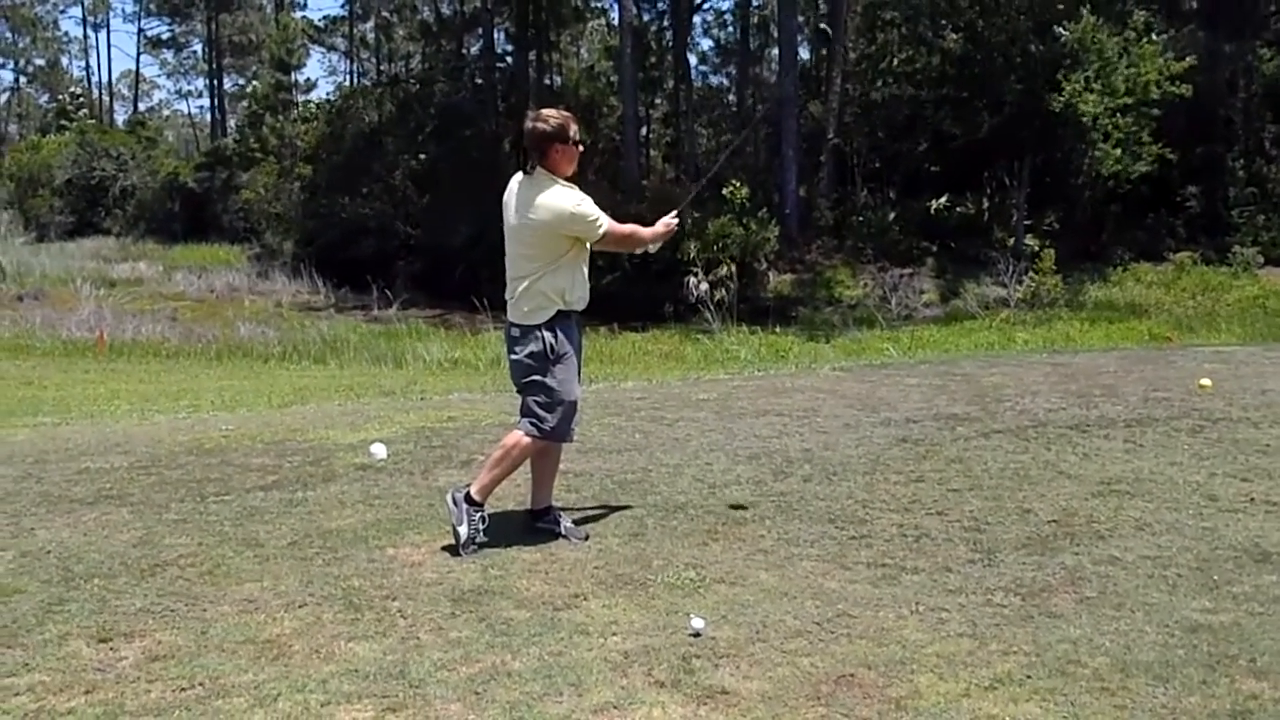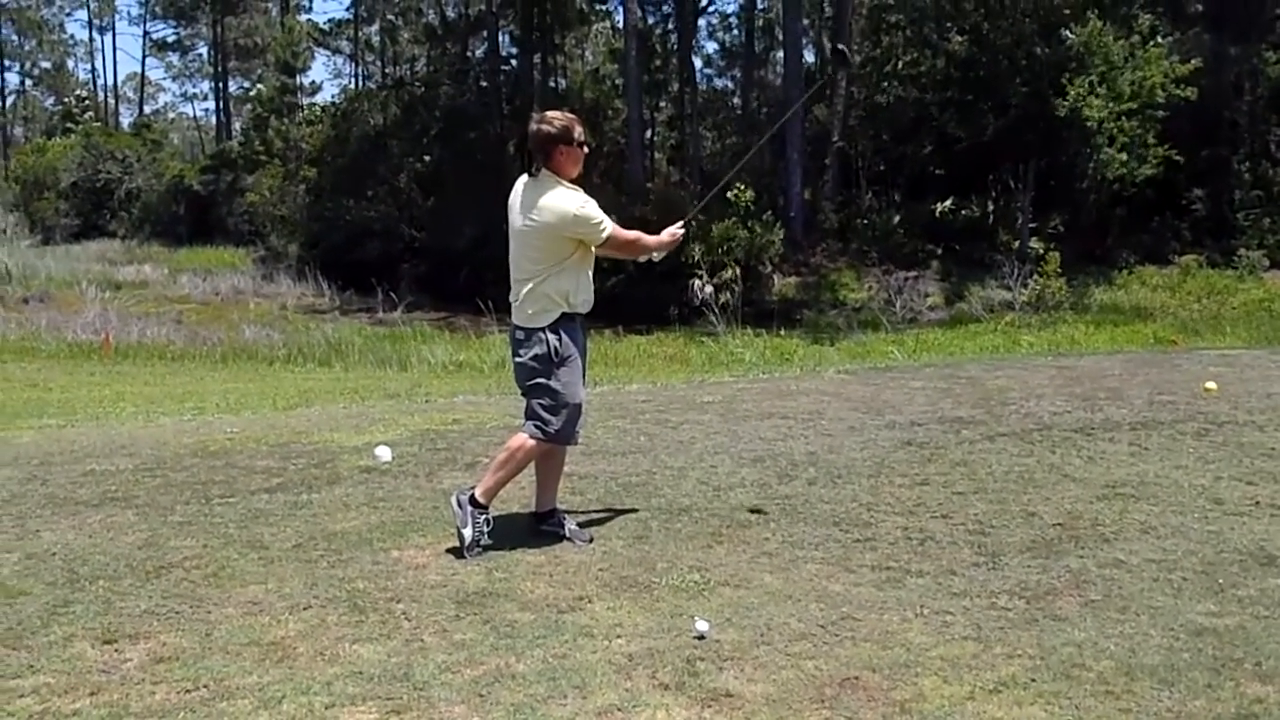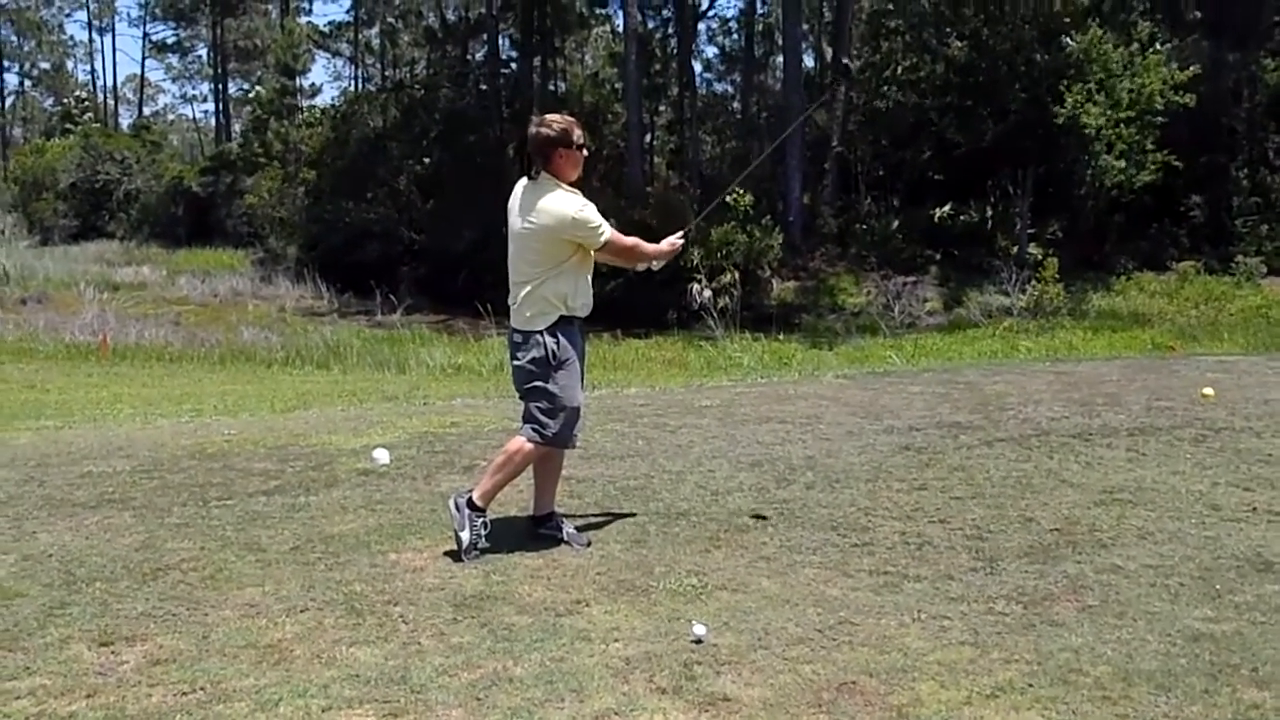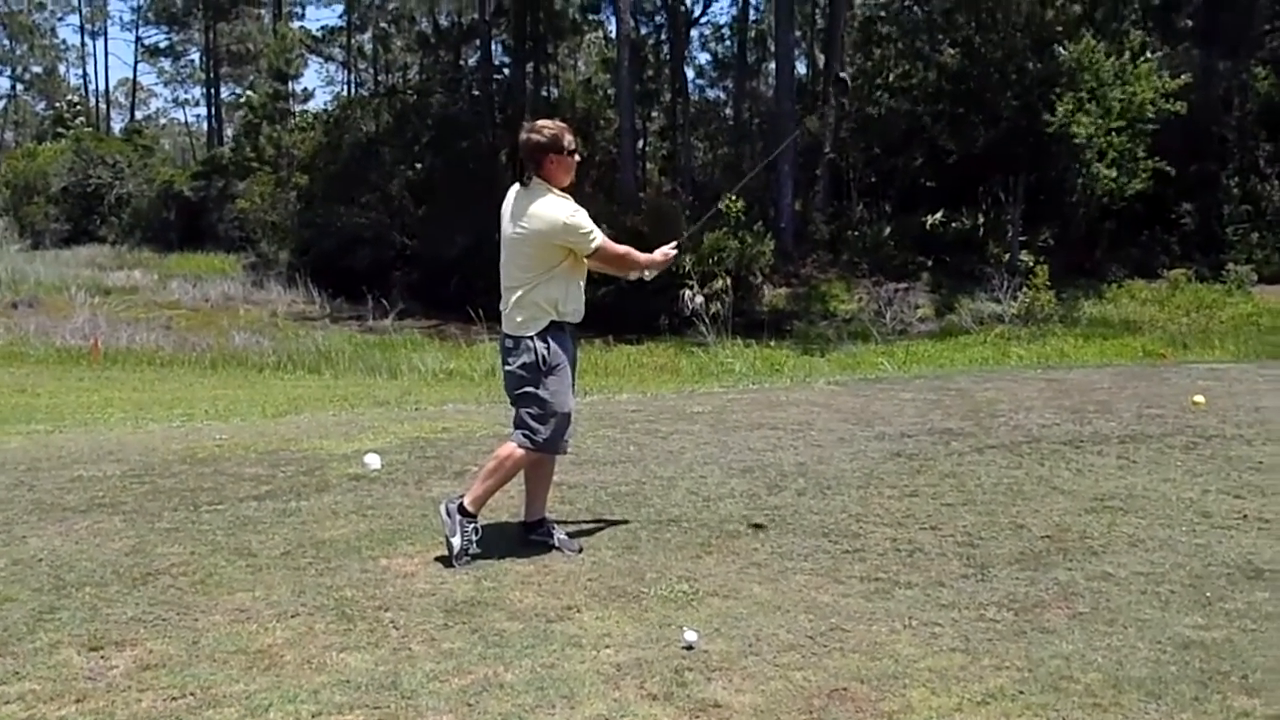
dt=0.1s
person 1, frame 1
left shoulder: (520, 186)
right shoulder: (565, 203)
right elbow: (617, 236)
left wrist: (637, 241)
right wrist: (656, 234)
left hip: (536, 319)
right hip: (546, 326)
left knee: (557, 418)
right knee: (542, 422)
left ankle: (542, 509)
right ankle: (472, 498)
person 1, frame 2
left shoulder: (526, 188)
right shoulder: (569, 205)
right elbow: (620, 241)
left wrist: (641, 247)
right wrist: (661, 243)
left hip: (541, 322)
right hip: (551, 329)
left knee: (561, 421)
right knee: (546, 425)
left ankle: (546, 511)
right ankle: (477, 501)
person 1, frame 3
left shoulder: (526, 191)
right shoulder: (568, 207)
right elbow: (620, 248)
left wrist: (637, 259)
right wrist: (659, 252)
left hip: (543, 325)
right hip: (549, 331)
left knee: (559, 426)
right knee: (544, 429)
left ankle: (544, 515)
right ankle: (474, 504)
person 1, frame 4
left shoulder: (520, 197)
right shoulder: (560, 213)
right elbow: (610, 255)
left wrist: (629, 267)
right wrist: (651, 262)
left hip: (536, 331)
right hip: (540, 337)
left knee: (550, 431)
right knee: (534, 434)
left ankle: (536, 521)
right ankle: (465, 509)
